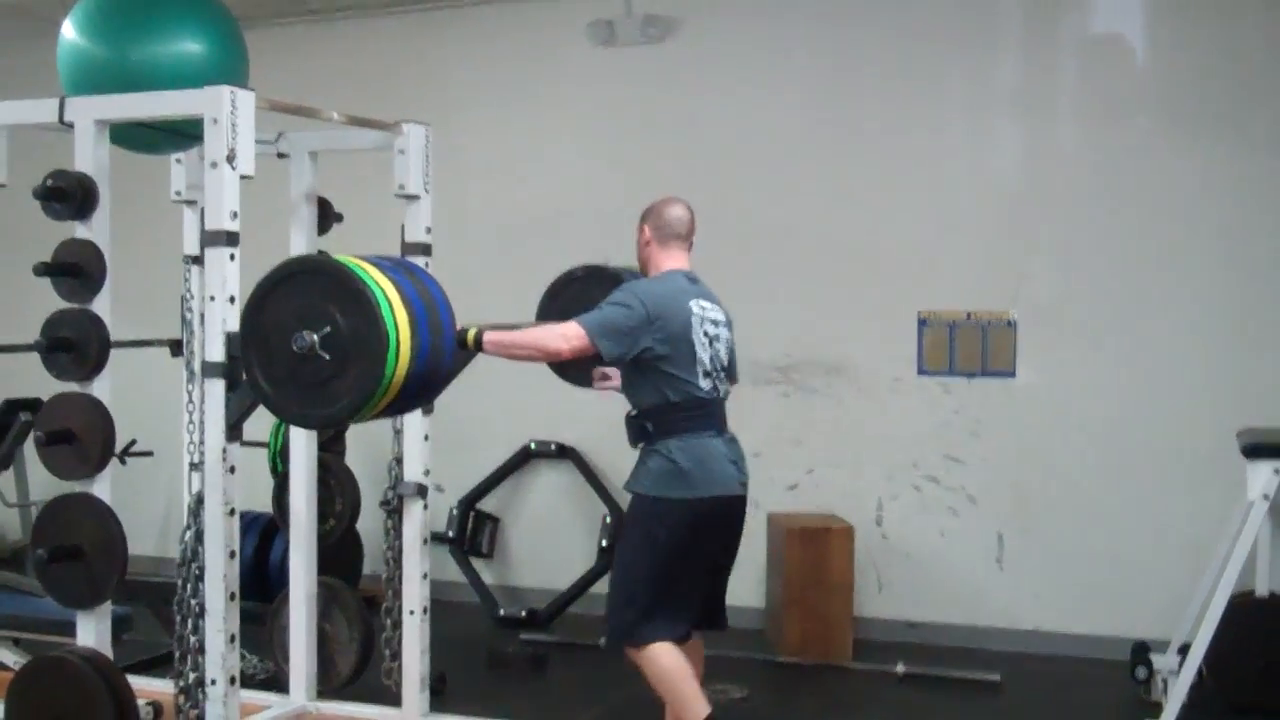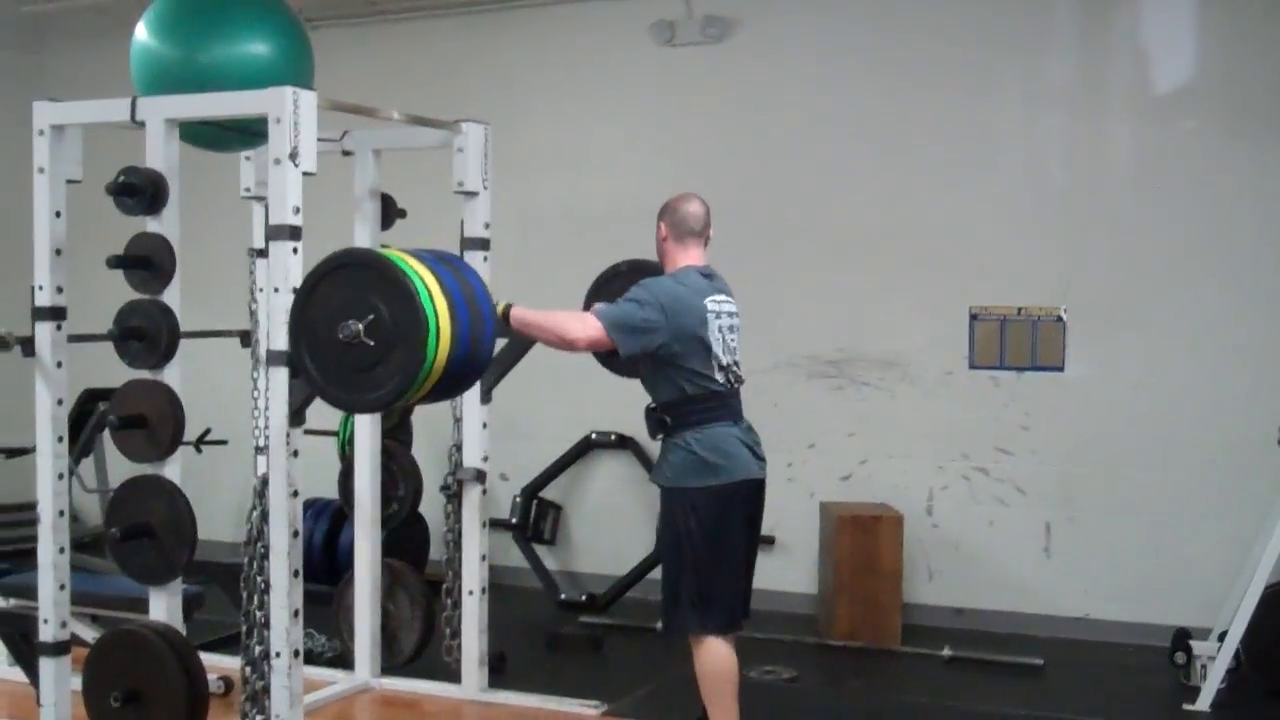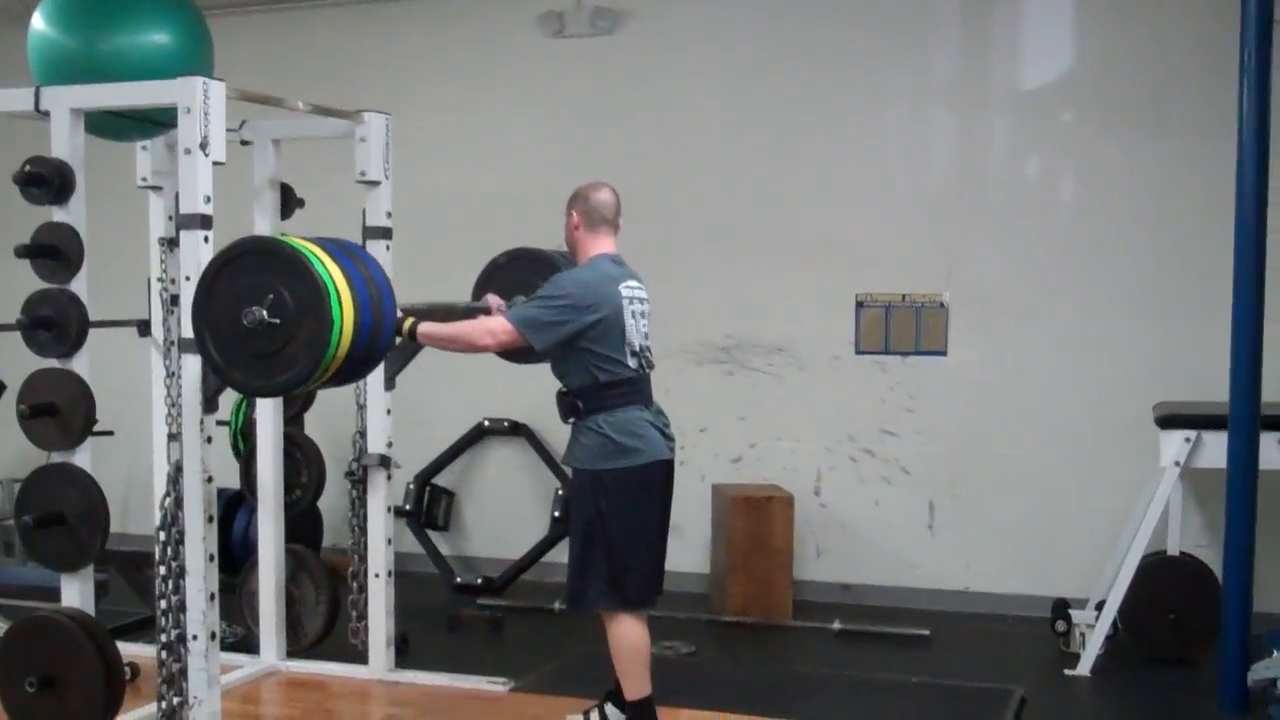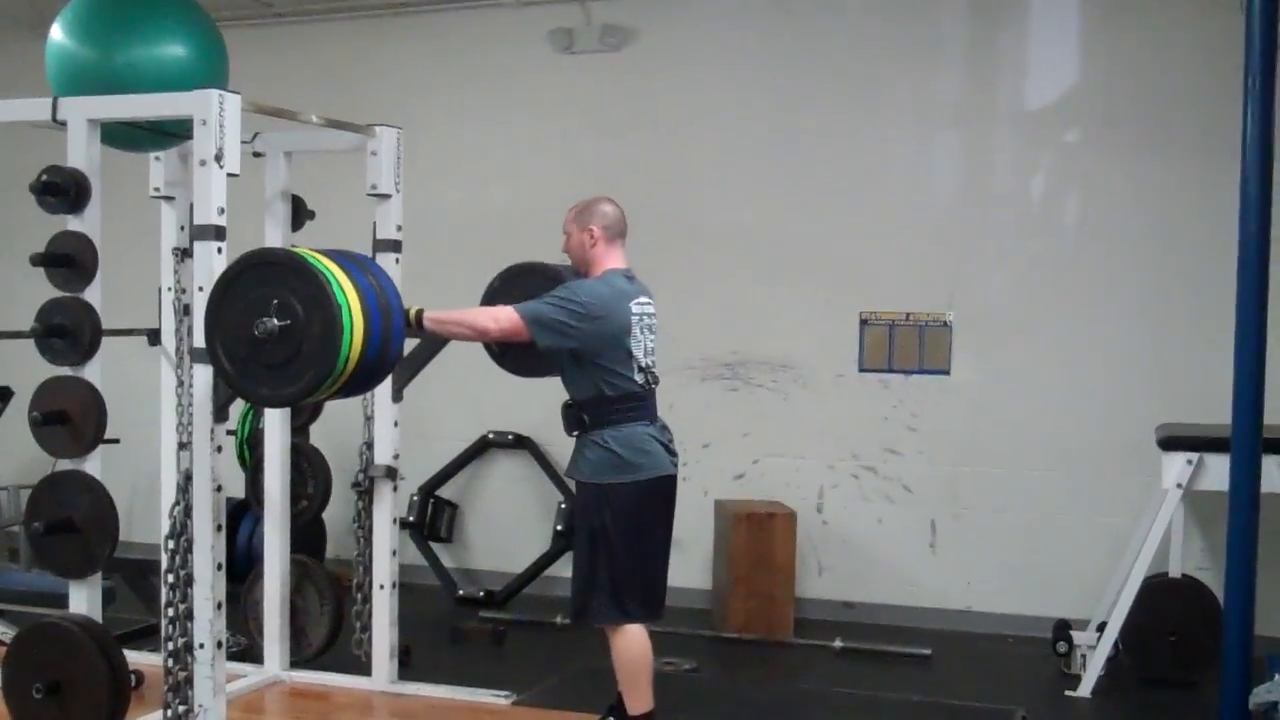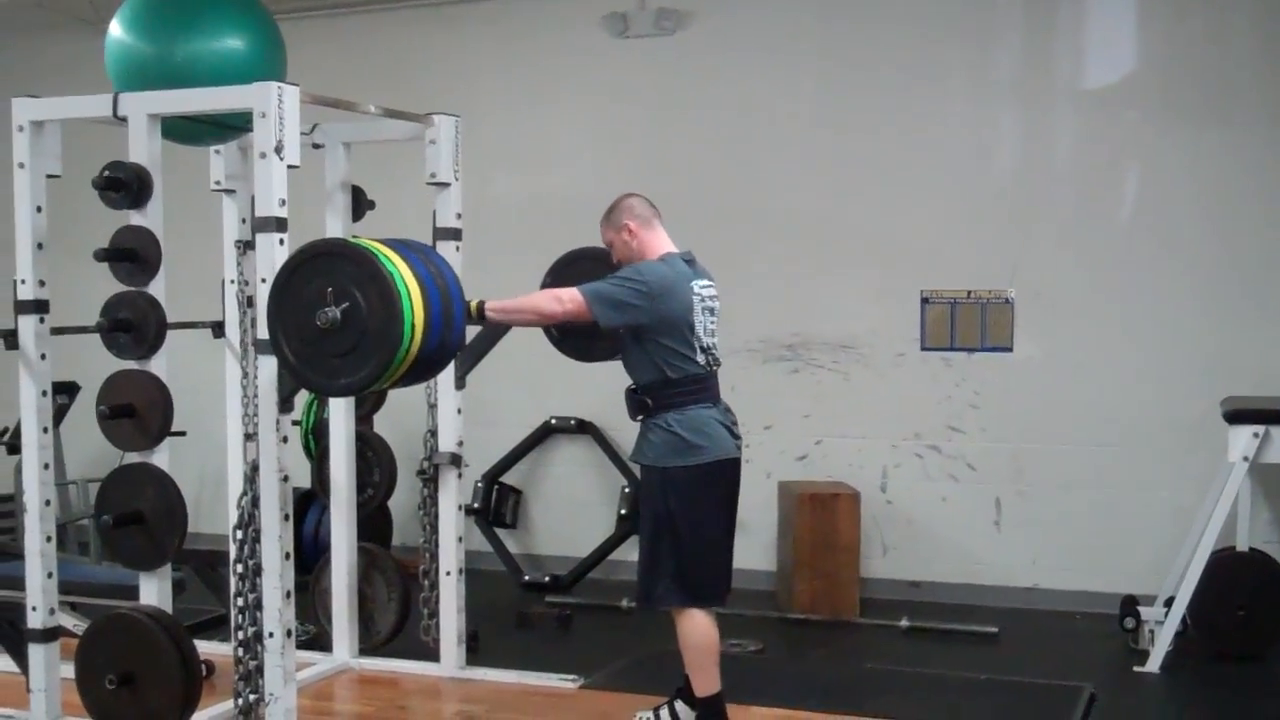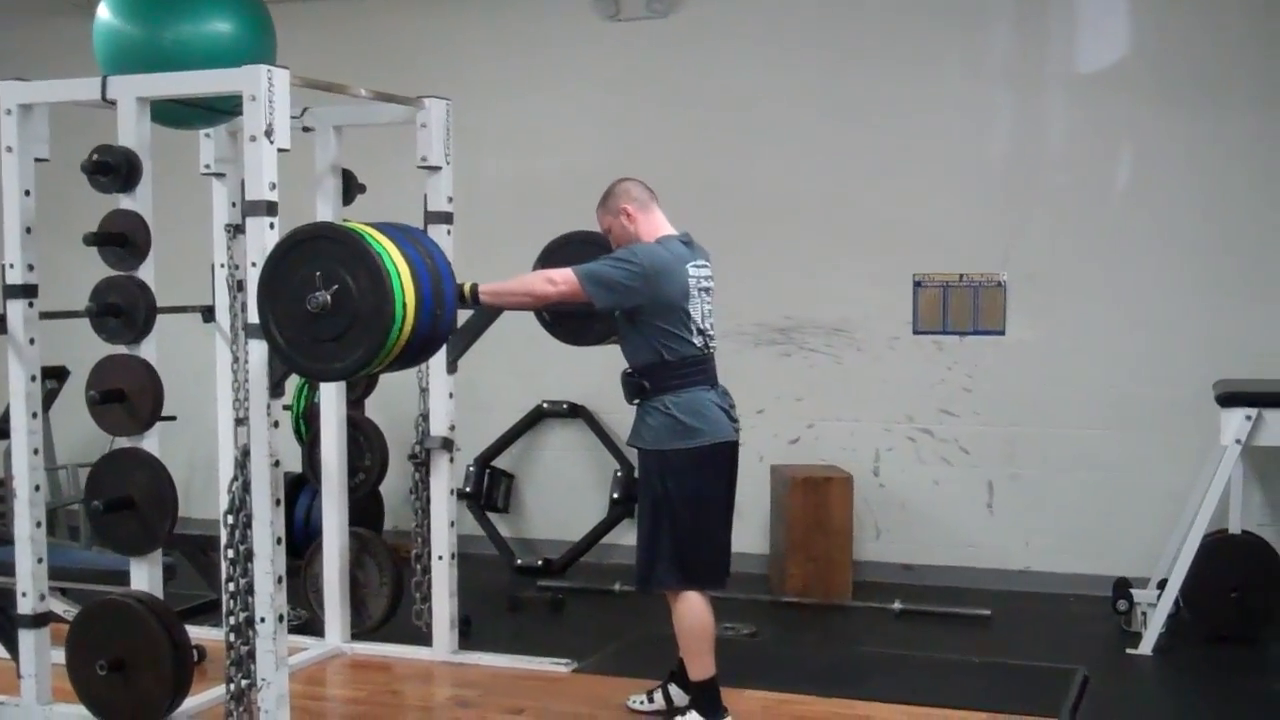
dt=0.7s
person 1, frame 1
left shoulder: (645, 298)
right shoulder: (710, 304)
left elbow: (562, 343)
left wrist: (472, 338)
left hip: (678, 478)
right hip: (721, 474)
left knee: (639, 626)
right knee: (680, 621)
person 1, frame 2
left shoulder: (663, 295)
right shoulder: (717, 291)
left elbow: (581, 334)
left wrist: (505, 313)
right wrist: (619, 318)
left hip: (702, 468)
right hip: (735, 462)
left knee: (706, 620)
right knee: (715, 613)
person 1, frame 3
left shoulder: (580, 285)
right shoulder: (624, 280)
left elbow: (491, 337)
left wrist: (410, 328)
right wrist: (511, 311)
left hip: (614, 451)
right hip: (641, 444)
left knee: (618, 596)
right knee: (626, 589)
person 1, frame 4
left shoulder: (591, 298)
right shoulder: (631, 294)
left elbow: (495, 325)
left wrist: (417, 318)
left hip: (617, 465)
right hip: (642, 460)
left knee: (621, 609)
right knee: (626, 604)
person 1, frame 5
left shoulder: (652, 281)
right shoulder: (691, 275)
left elbow: (557, 306)
left wrist: (478, 309)
left hip: (682, 448)
right hip: (705, 441)
left knee: (687, 592)
right knee: (691, 587)
person 1, frame 6
left shoulder: (647, 261)
right shoulder: (688, 256)
left elbow: (553, 286)
left wrist: (470, 292)
left hip: (679, 430)
right hip: (703, 424)
left knee: (682, 575)
right knee: (685, 570)
